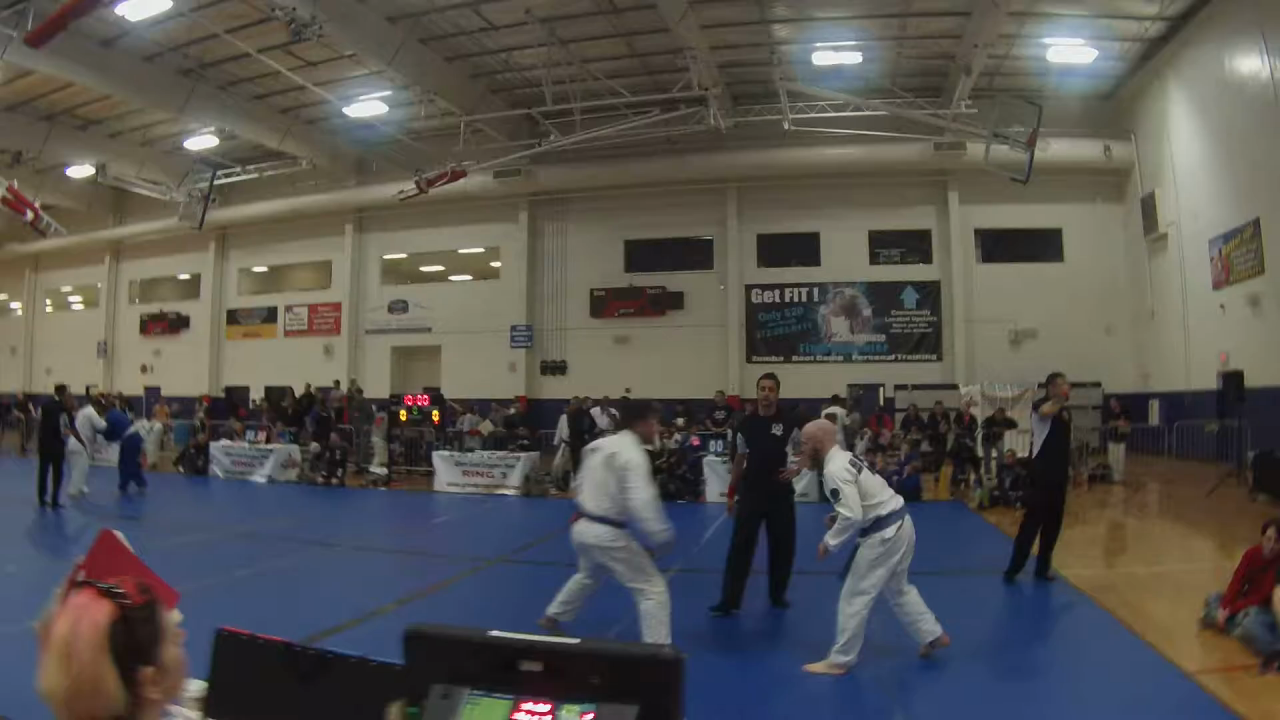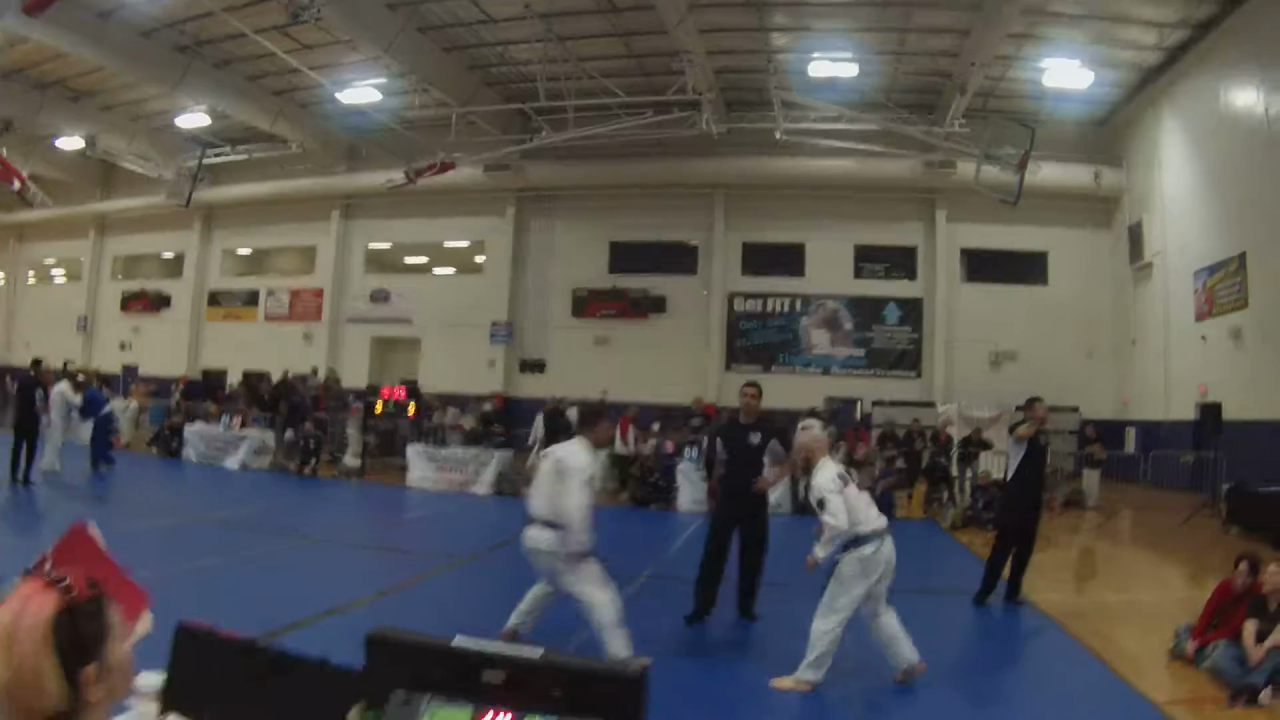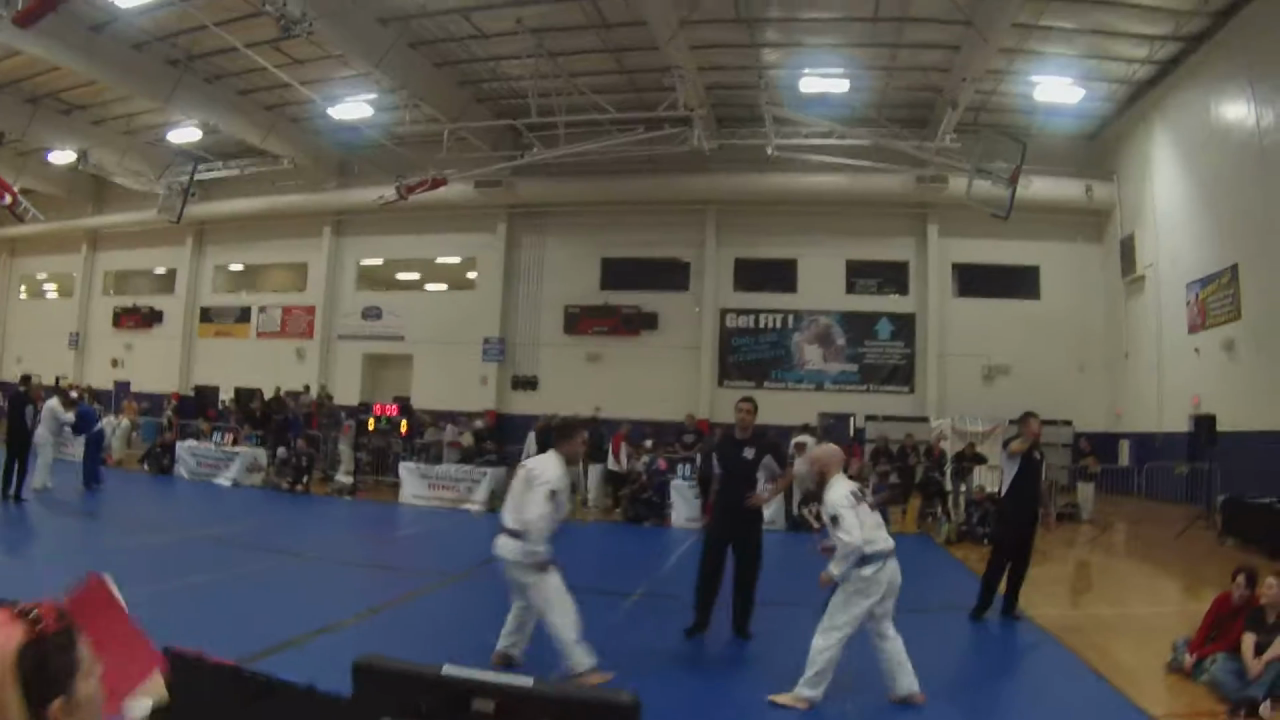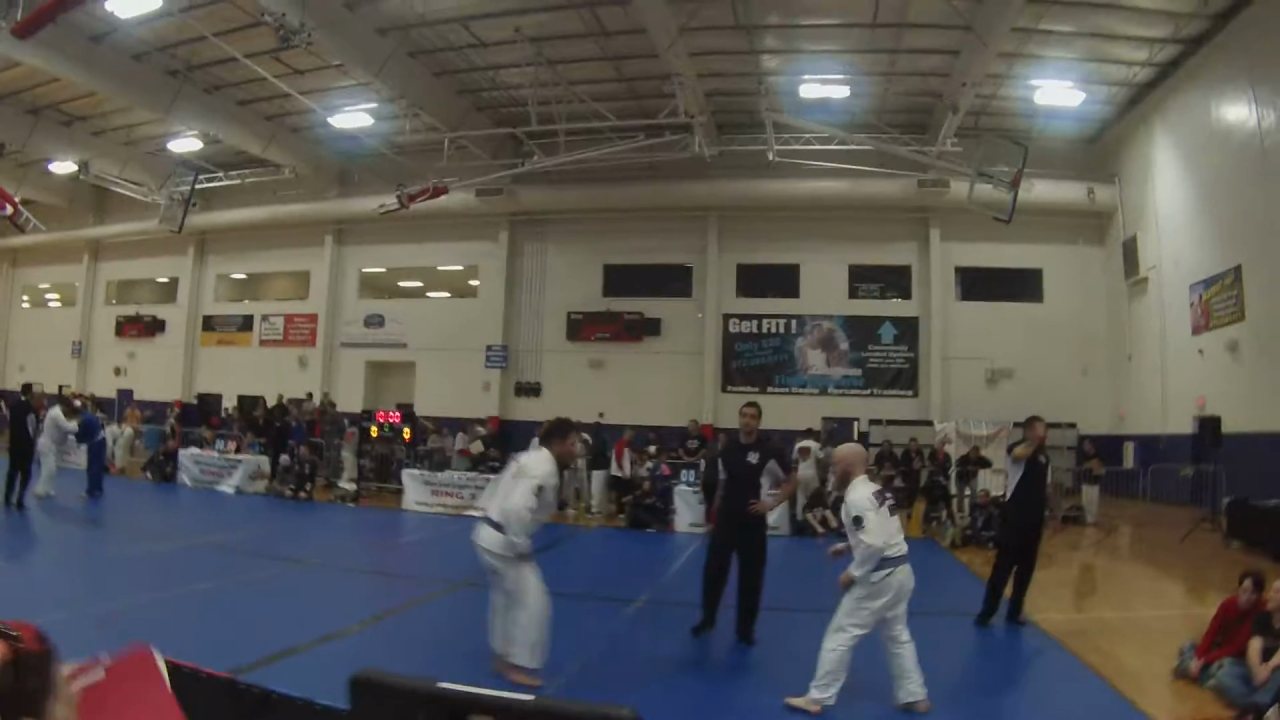
dt=0.1s
person 1, frame 1
left shoulder: (834, 470)
right shoulder: (846, 458)
left elbow: (852, 516)
left wrist: (829, 541)
right wrist: (838, 518)
left hip: (884, 535)
right hip: (900, 526)
left knee: (855, 597)
right knee: (898, 588)
left ankle: (839, 660)
right ankle: (932, 635)
person 1, frame 2
left shoulder: (821, 481)
right shoulder: (835, 471)
left elbow: (839, 526)
left wrist: (818, 554)
right wrist: (825, 530)
left hip: (864, 552)
right hip: (881, 546)
left knee: (830, 613)
right knee: (877, 609)
left ankle: (807, 676)
right ankle: (909, 663)
person 1, frame 3
left shoulder: (834, 497)
right shoulder: (853, 489)
left elbow: (852, 542)
left wrist: (834, 570)
right wrist: (836, 545)
left hip: (868, 571)
right hip: (888, 566)
left knee: (830, 632)
right knee: (884, 630)
left ankle: (804, 694)
right ankle: (908, 690)
person 1, frame 4
left shoulder: (856, 498)
right shoulder: (877, 491)
left elbow: (872, 544)
left wrist: (853, 573)
right wrist: (848, 547)
left hip: (879, 576)
right hip: (901, 571)
left knee: (840, 634)
right knee: (898, 635)
left ankle: (817, 697)
right ankle: (914, 696)
person 2, frame 1
left shoulder: (598, 445)
right shoulder: (634, 455)
left elbow: (581, 484)
right elbow: (642, 502)
right wrist: (662, 536)
left hip: (582, 527)
right hip: (607, 534)
left knee: (587, 577)
right knee: (652, 588)
left ankle: (552, 618)
right ankle: (658, 648)
person 2, frame 2
left shoulder: (557, 451)
right shoulder: (583, 460)
left elbow: (536, 493)
right elbow: (574, 509)
right wrist: (580, 548)
left hip: (534, 534)
right hip: (556, 539)
left knee: (548, 586)
right knee: (601, 596)
left ankle: (512, 630)
right ankle: (620, 658)
person 2, frame 3
left shoulder: (538, 463)
right shoulder: (553, 474)
right elbow: (536, 519)
right wrist: (540, 557)
left hip: (508, 544)
right hip: (522, 551)
left knee: (526, 603)
right knee: (560, 609)
left ankle: (504, 653)
right ankle: (583, 670)
person 2, frame 4
left shoulder: (530, 460)
right shoulder: (542, 470)
right elbow: (517, 510)
right wrist: (521, 547)
left hip: (490, 535)
right hip: (502, 542)
left knee: (506, 599)
right knee: (532, 603)
left ankle: (504, 655)
right ankle: (518, 666)
person 3, frame 1
left shoulder: (789, 422)
right shoulder: (746, 425)
right elbow: (738, 461)
left wrist: (796, 469)
right wrist: (731, 494)
left hip: (780, 492)
right hip: (752, 492)
left knee: (783, 547)
right knee: (741, 546)
left ankle: (777, 594)
right ankle: (729, 600)
person 3, frame 2
left shoulder: (769, 431)
right shoulder: (725, 430)
left wrist: (772, 480)
right wrist: (715, 496)
left hip: (755, 501)
right hip: (727, 498)
left knee: (752, 556)
right knee: (713, 551)
left ankle: (747, 606)
right ankle: (702, 606)
person 3, frame 3
left shoulder: (765, 446)
right shoulder: (722, 445)
left elbow: (787, 476)
left wrist: (767, 497)
right wrist: (710, 510)
left hip: (749, 517)
right hip: (722, 514)
left knee: (746, 572)
right knee: (709, 566)
left ankle: (741, 623)
right ankle: (700, 620)
person 3, frame 4
left shoulder: (769, 451)
right shoulder: (727, 450)
left elbow: (792, 481)
left wrist: (771, 504)
right wrist: (714, 516)
left hip: (753, 522)
right hip: (726, 519)
left knee: (751, 577)
right knee: (713, 570)
left ankle: (745, 630)
right ankle: (707, 618)
person 4, frame 1
left shoulder: (1064, 411)
right shoulder: (1040, 405)
right elbow: (1047, 411)
right wrist: (1061, 396)
left hip: (1059, 474)
right hip: (1041, 473)
left knee: (1053, 523)
right knee: (1032, 521)
left ankle: (1042, 567)
right ankle: (1014, 568)
person 4, frame 2
left shoulder: (1043, 437)
right shoulder: (1017, 428)
right elbow: (1022, 433)
right wrist: (1037, 420)
left hip: (1033, 499)
right hip: (1015, 497)
left knee: (1025, 547)
right knee: (1004, 544)
left ankle: (1013, 591)
right ankle: (985, 590)
person 4, frame 3
left shoulder: (1038, 452)
right shoulder: (1012, 443)
left elbow: (1039, 485)
right elbow: (1015, 448)
right wrist: (1031, 435)
left hip: (1029, 514)
right hip: (1009, 512)
left knee: (1021, 562)
right knee: (999, 560)
left ankle: (1009, 606)
right ankle: (982, 606)
person 4, frame 4
left shoulder: (1044, 456)
right shoulder: (1016, 447)
left elbow: (1045, 489)
right elbow: (1018, 454)
right wrist: (1036, 439)
left hip: (1034, 518)
right hip: (1015, 516)
left knee: (1026, 567)
right knee: (1004, 564)
left ankle: (1015, 611)
right ankle: (987, 611)
